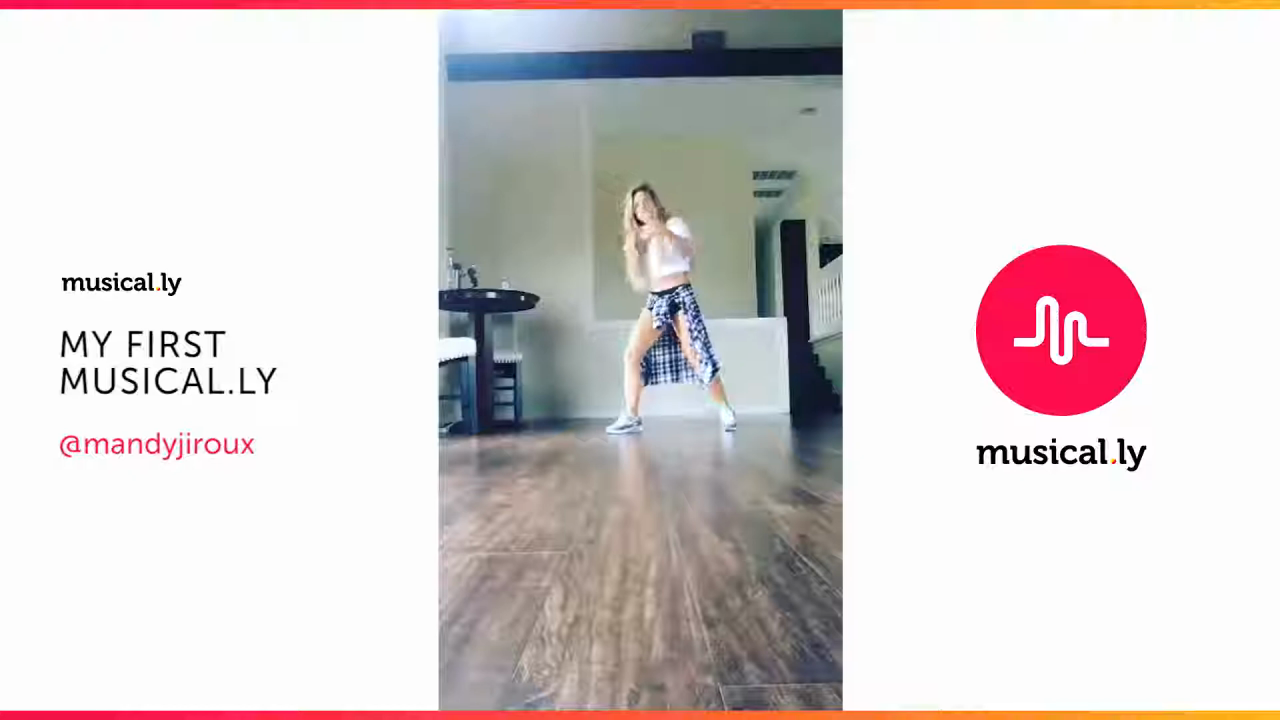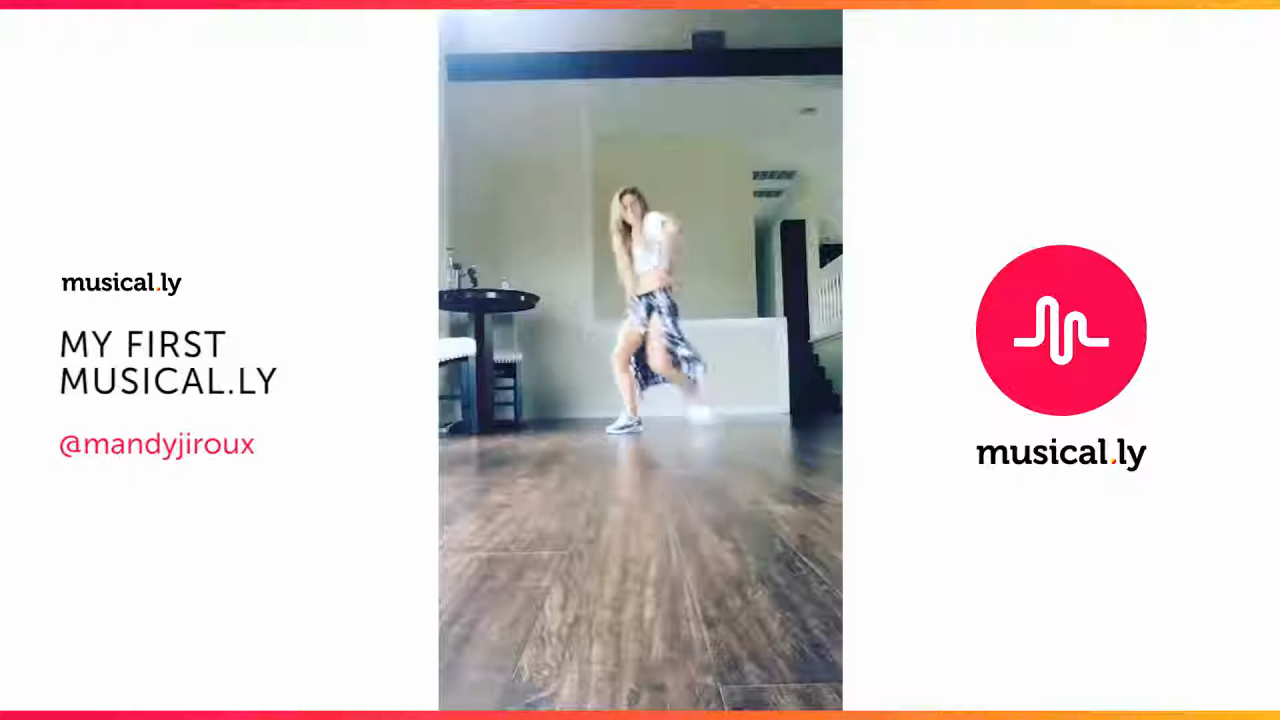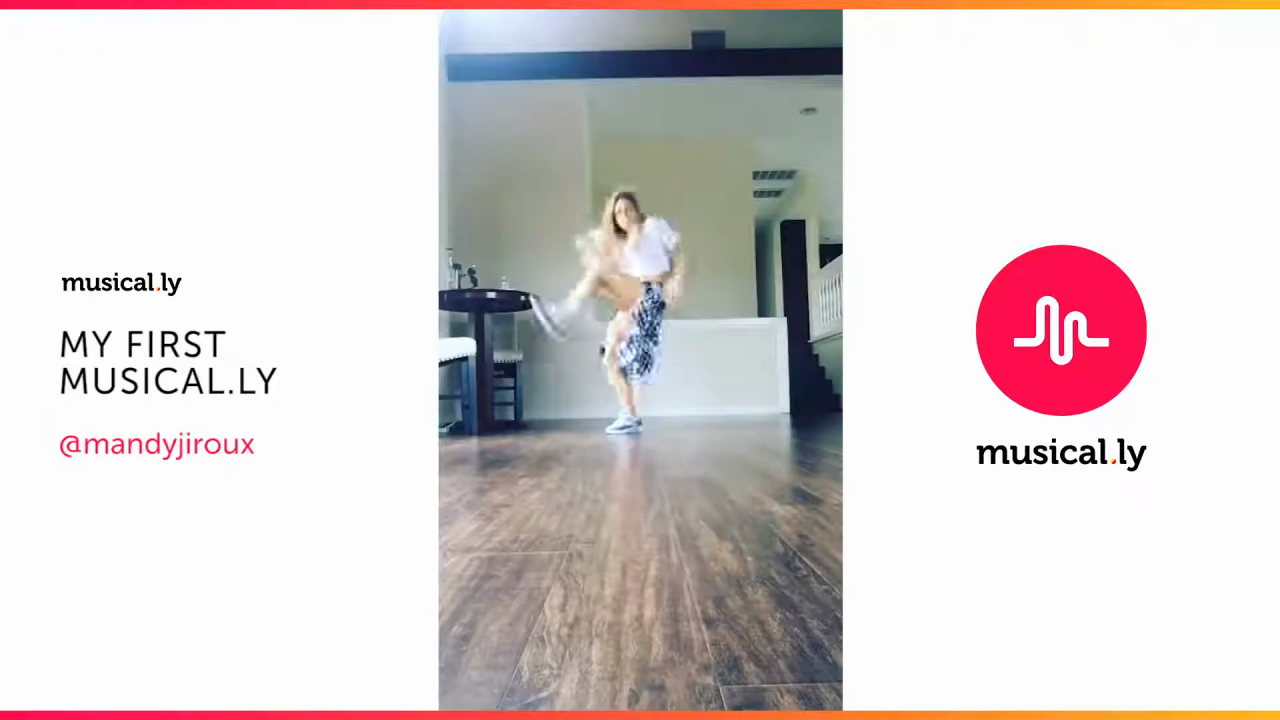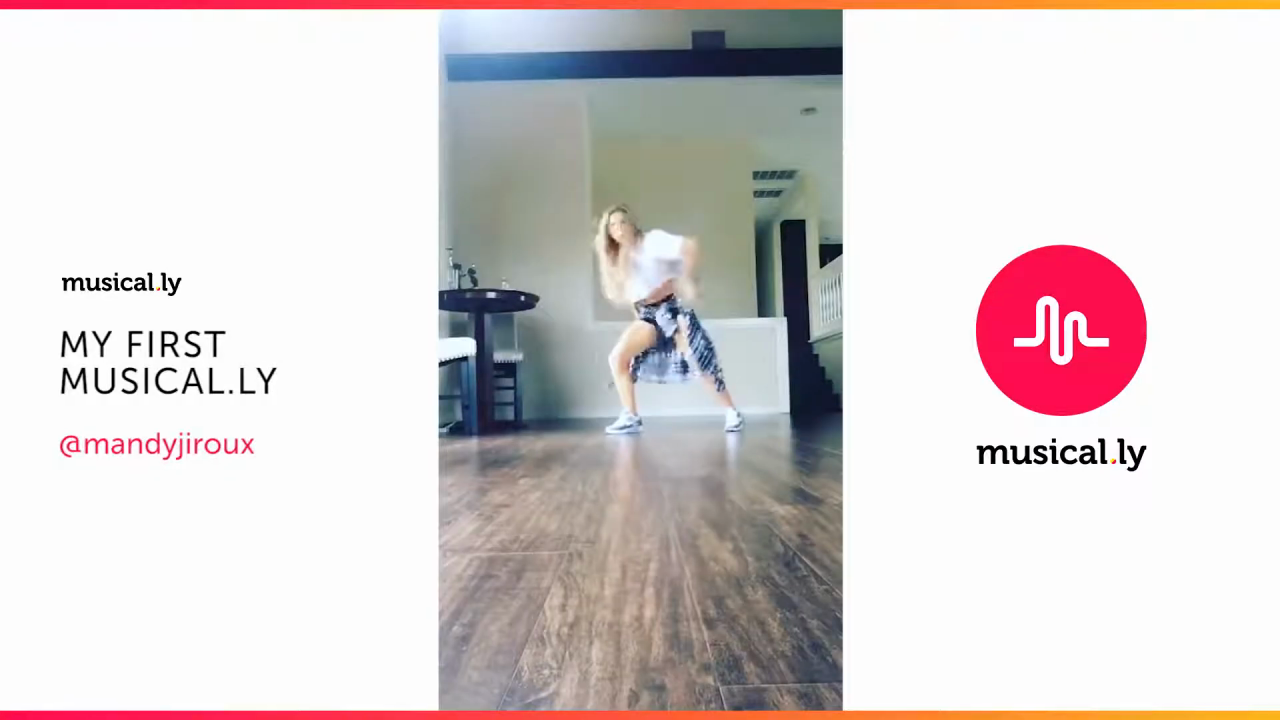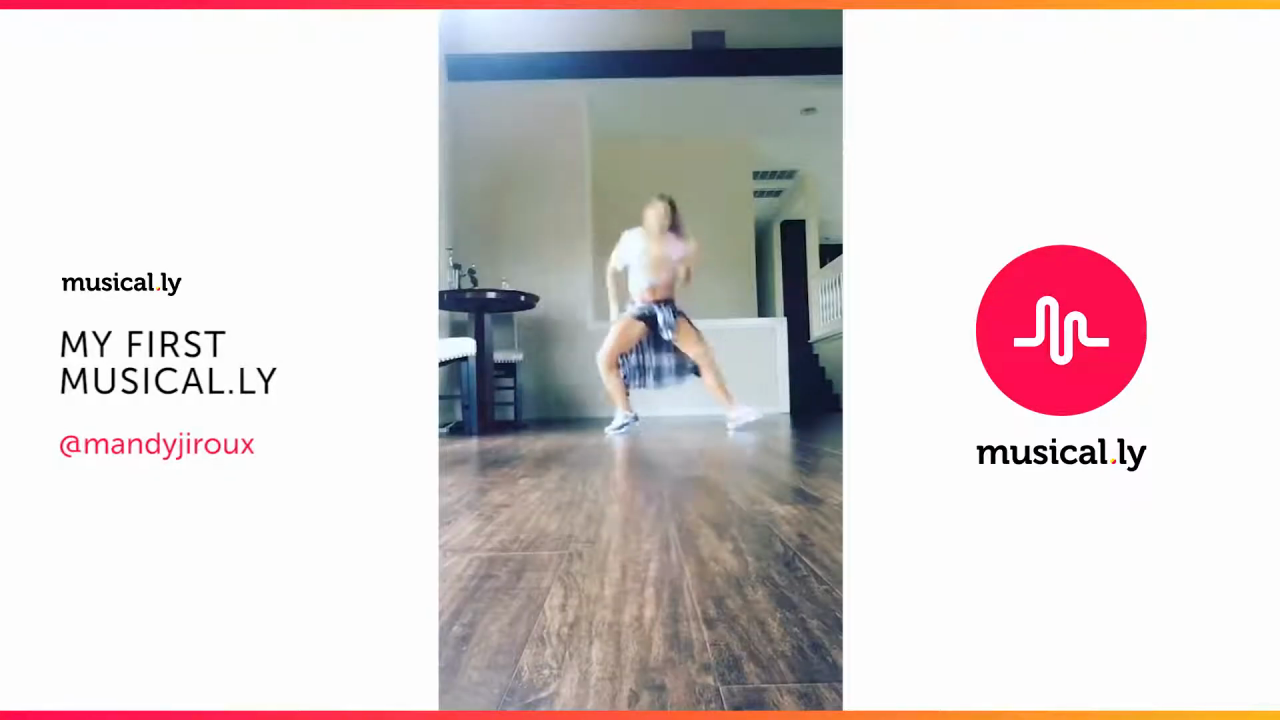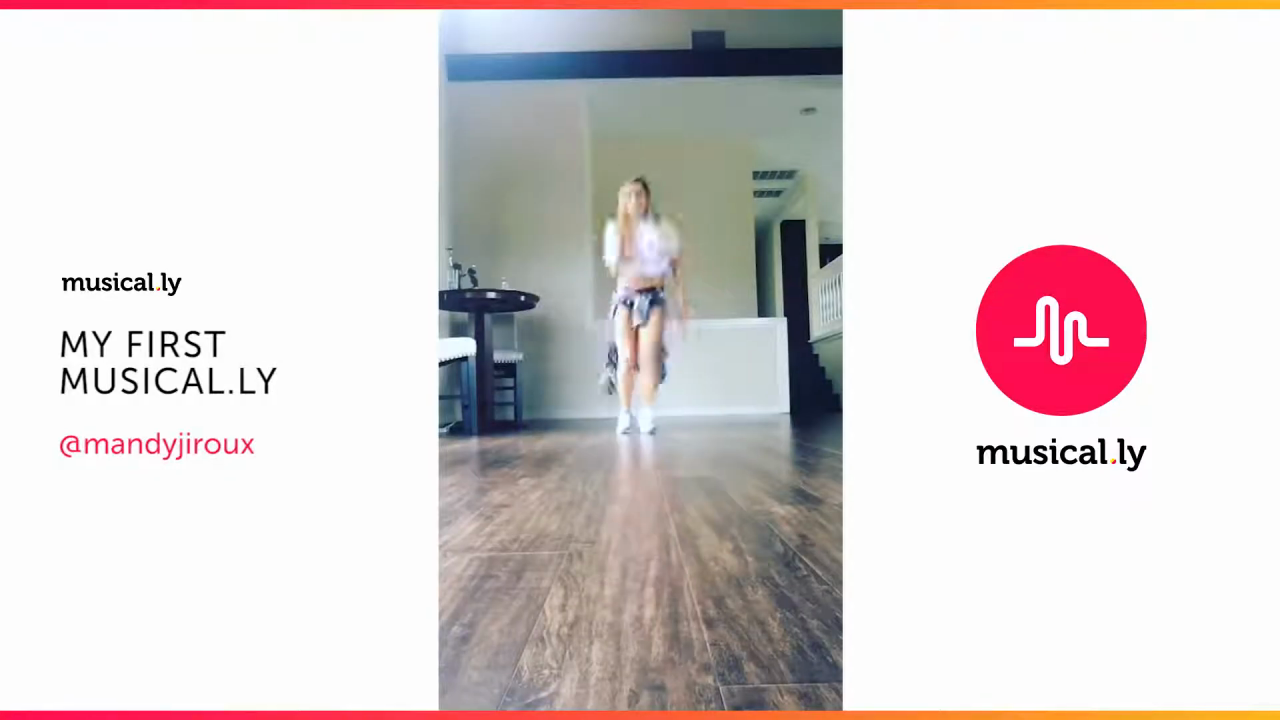
dt=0.4s
person 1, frame 1
left shoulder: (674, 224)
right shoulder: (639, 237)
left elbow: (688, 248)
left wrist: (667, 234)
left hip: (680, 296)
right hip: (655, 300)
left knee: (695, 356)
right knee: (632, 354)
left ankle: (726, 410)
right ankle: (631, 417)
person 1, frame 2
left shoulder: (653, 220)
right shoulder: (630, 239)
left elbow: (671, 229)
left wrist: (668, 240)
left hip: (660, 299)
right hip: (641, 302)
left knee: (659, 361)
right knee: (619, 357)
left ankle: (695, 401)
right ankle: (630, 417)
person 1, frame 3
left shoulder: (654, 226)
right shoulder: (618, 242)
left elbow: (677, 253)
left wrist: (676, 280)
left hip: (651, 295)
right hip: (628, 300)
left knee: (596, 275)
right knee: (612, 359)
left ankle: (561, 318)
right ankle: (630, 417)
person 1, frame 4
left shoulder: (653, 241)
right shoulder: (618, 259)
left elbow: (690, 246)
left wrist: (687, 281)
left hip: (673, 309)
right hip: (646, 314)
left knee: (698, 363)
right knee: (617, 359)
left ankle: (731, 412)
right ankle: (630, 417)
person 1, frame 5
left shoulder: (678, 243)
right shoulder: (632, 239)
left elbow: (685, 275)
right elbow: (612, 271)
right wrist: (613, 306)
left hip: (668, 309)
right hip: (639, 310)
left knee: (703, 356)
right knee: (605, 357)
left ankle: (732, 411)
right ankle: (625, 413)
person 1, frame 6
left shoulder: (663, 227)
right shoulder: (616, 228)
left elbow: (675, 263)
right elbow: (614, 268)
left wrist: (681, 296)
left hip: (654, 296)
right hip: (626, 296)
left knee: (648, 354)
right knee: (626, 356)
left ankle: (647, 410)
right ankle: (625, 414)
